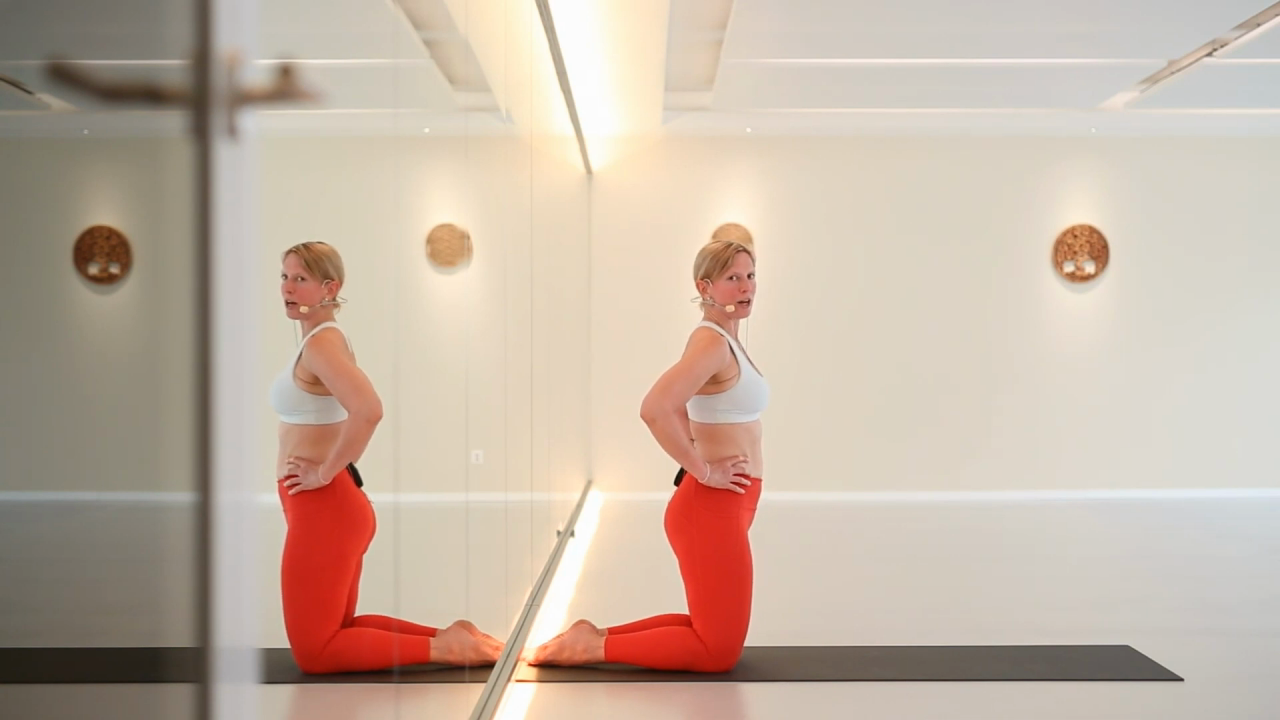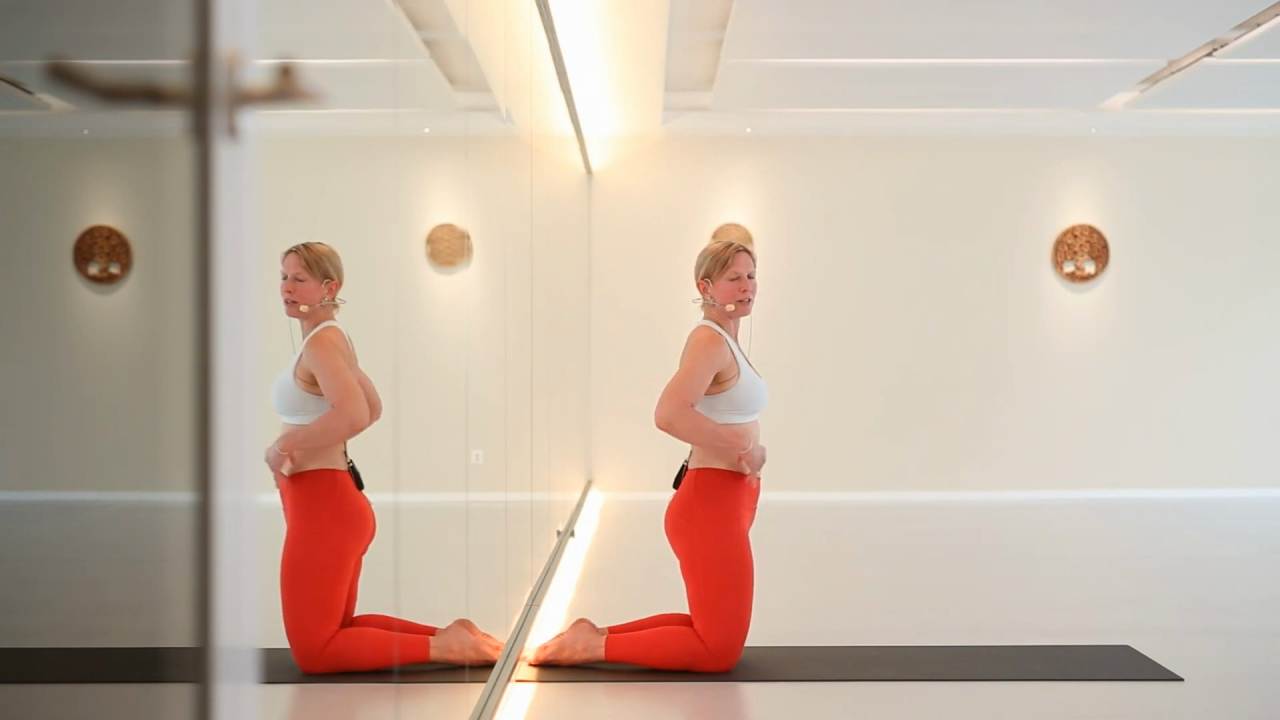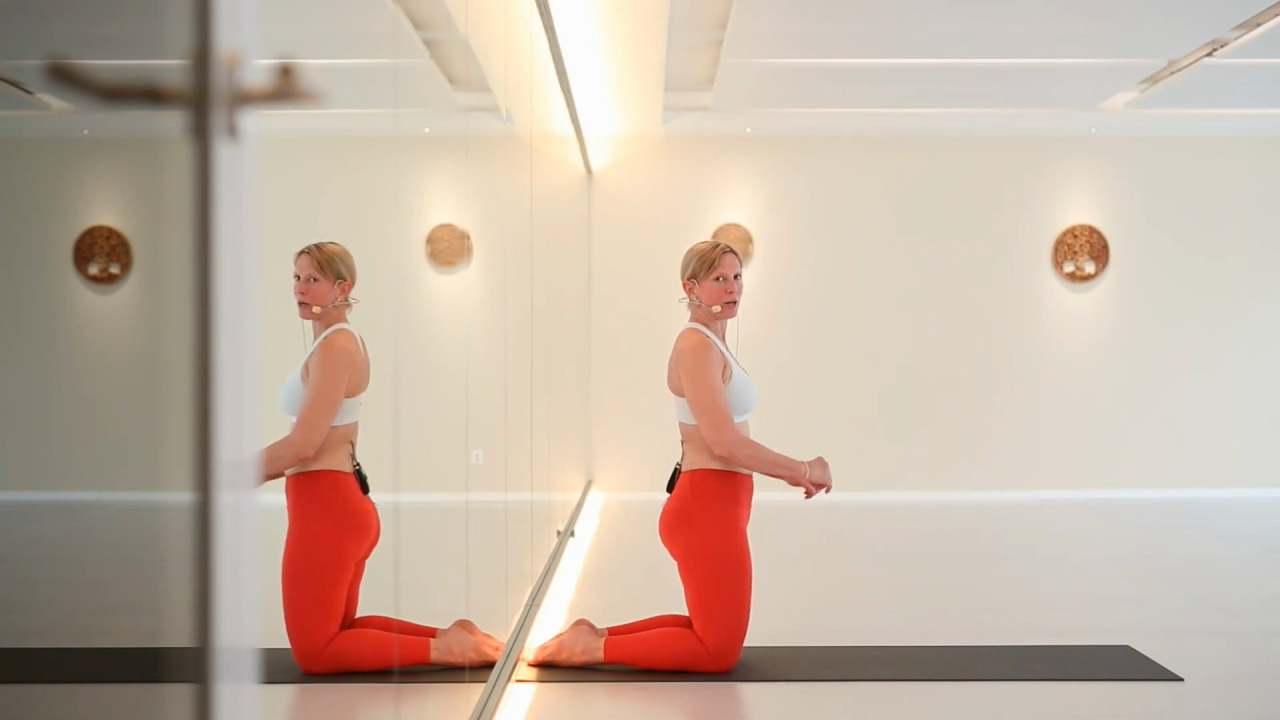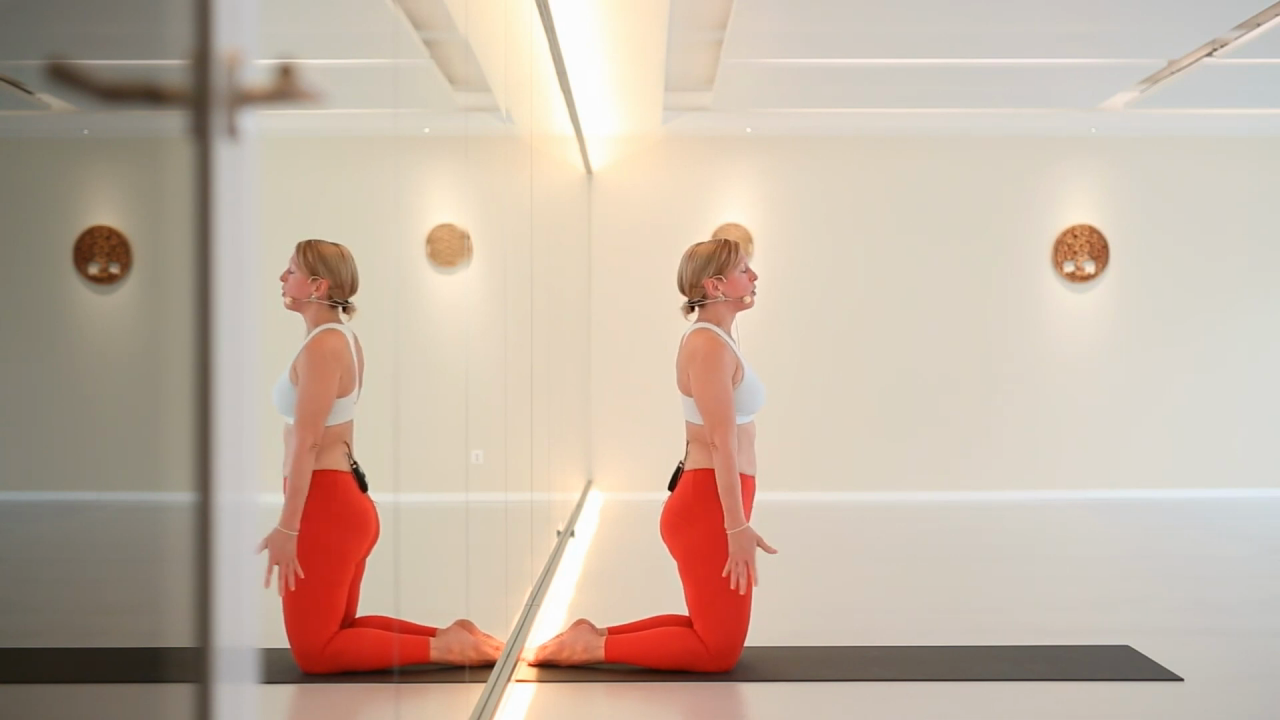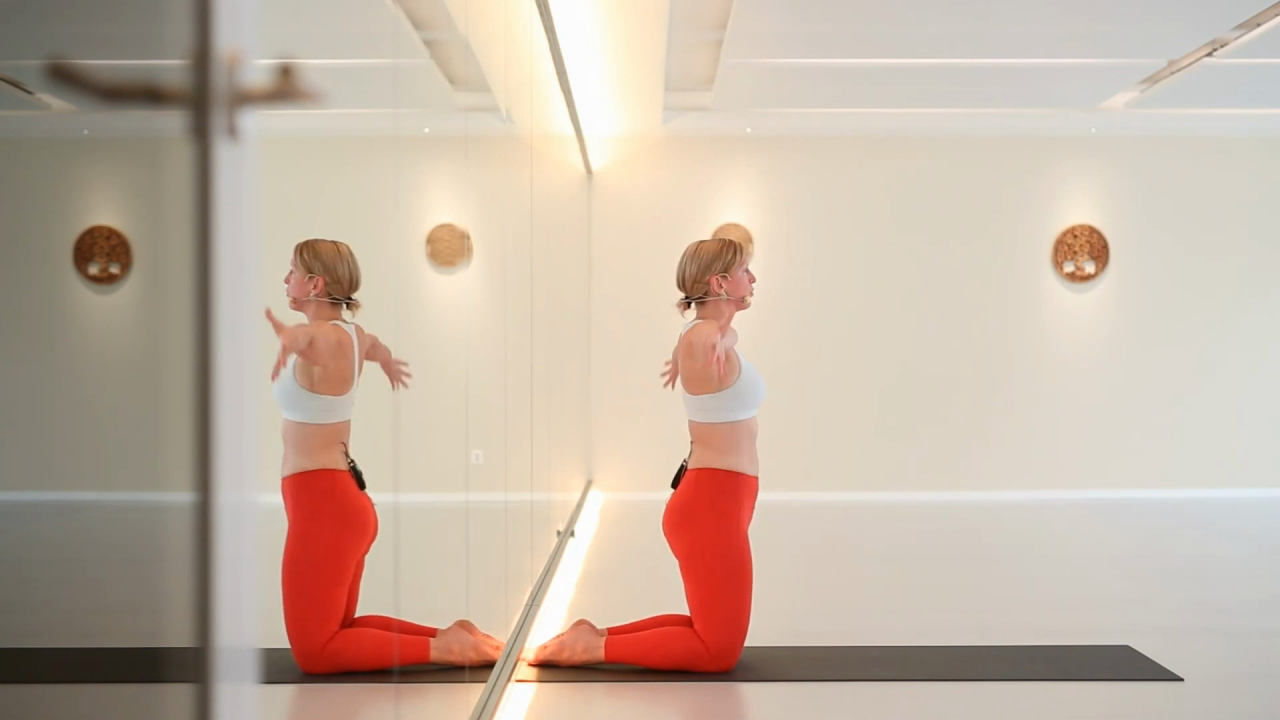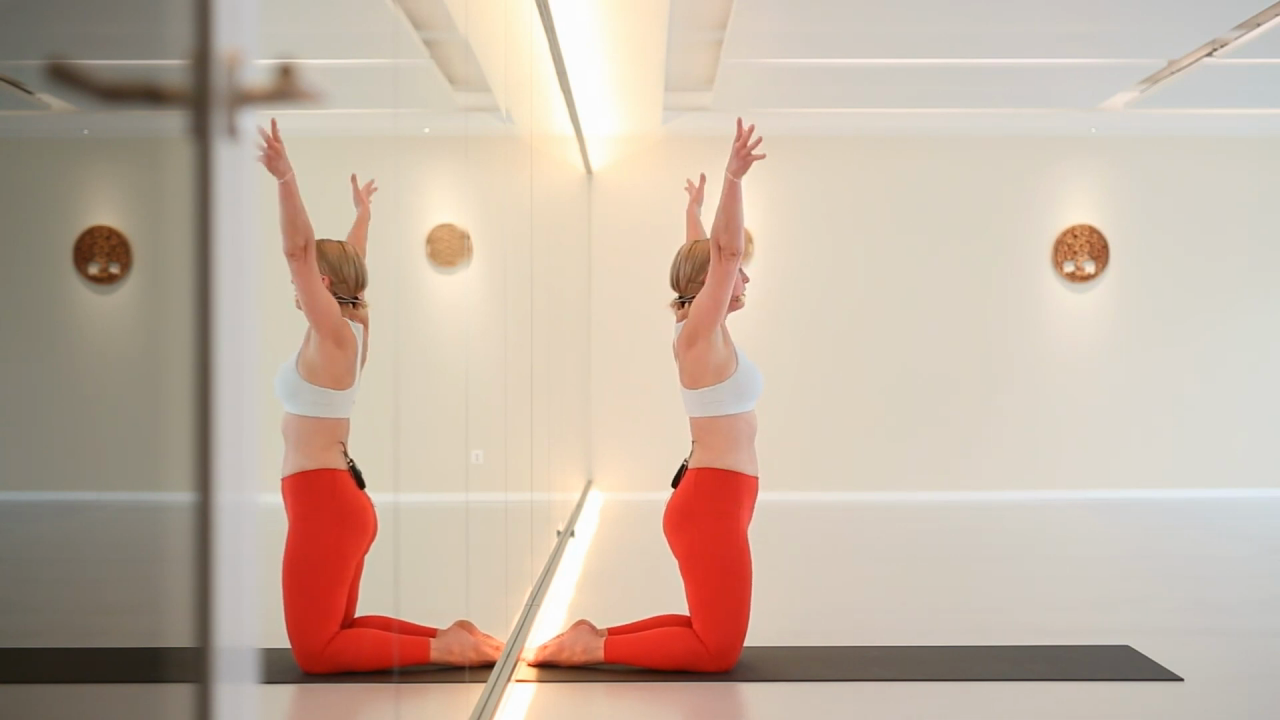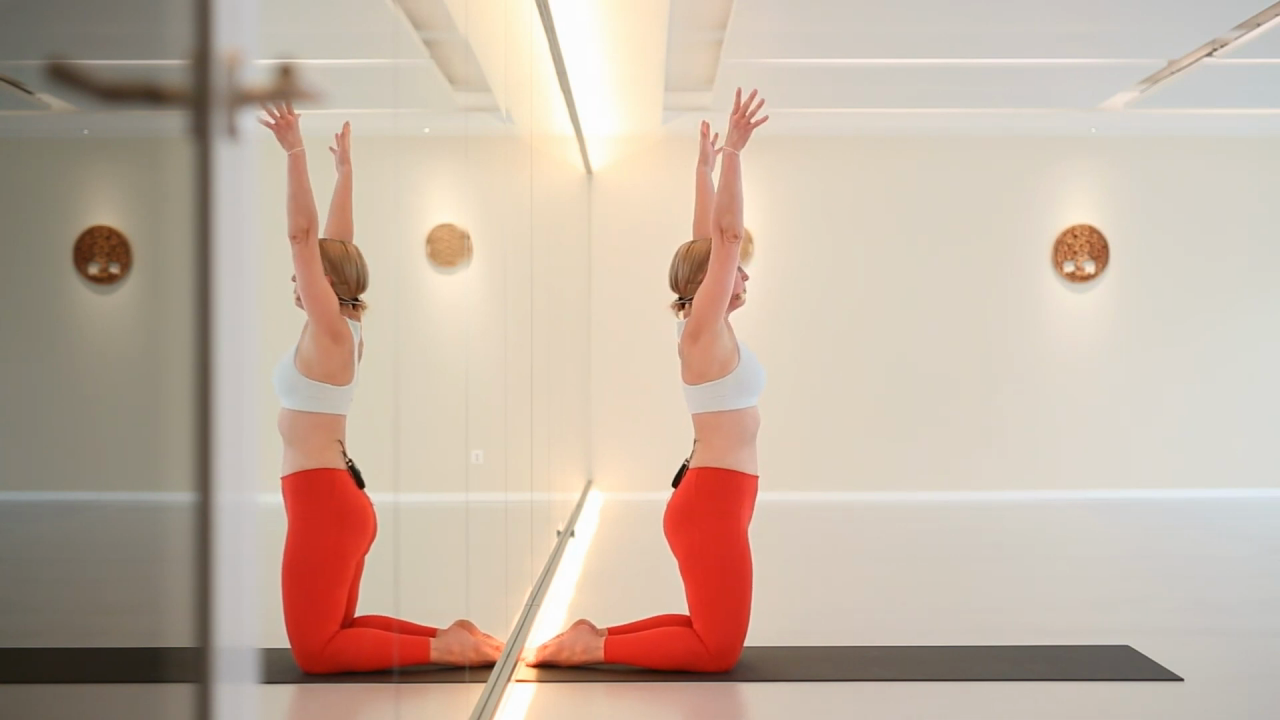
dt=0.5s
person 1, frame 1
left shoulder: (722, 341)
right shoulder: (712, 343)
left elbow: (679, 410)
right elbow: (654, 409)
right wrist: (703, 471)
left hip: (718, 508)
right hip: (713, 509)
left knee: (711, 631)
right knee: (718, 650)
left ankle: (597, 634)
right ankle: (593, 648)
person 1, frame 2
left shoulder: (721, 341)
right shoulder: (709, 342)
right elbow: (669, 414)
left wrist: (740, 449)
right wrist: (743, 444)
left hip: (720, 504)
right hip: (714, 507)
left knee: (711, 633)
right knee: (719, 651)
left ankle: (595, 634)
right ankle: (595, 646)
person 1, frame 3
left shoulder: (709, 344)
right shoulder: (697, 347)
right elbow: (726, 444)
left wrist: (792, 471)
right wrist: (801, 469)
left hip: (710, 507)
right hip: (707, 510)
left knee: (711, 634)
right knee: (718, 651)
left ankle: (597, 634)
right ankle: (593, 649)
person 1, frame 4
left shoulder: (709, 340)
right shoulder: (709, 346)
right elbow: (723, 442)
right wrist: (737, 525)
left hip: (703, 504)
right hip: (708, 510)
left knee: (713, 633)
right knee: (719, 650)
left ankle: (594, 636)
right ankle: (592, 648)
person 1, frame 5
left shoulder: (704, 334)
right shoulder: (703, 333)
right elbow: (712, 338)
left wrist: (679, 361)
right wrist: (717, 340)
left hip: (713, 505)
right hip: (713, 508)
left knee: (713, 634)
right knee: (718, 650)
left ankle: (595, 635)
right ankle: (594, 647)
person 1, frame 6
left shoulder: (701, 331)
right shoulder: (701, 332)
left elbow: (705, 257)
right elbow: (724, 249)
left wrist: (693, 210)
right wrist: (733, 180)
left hip: (712, 501)
right hip: (712, 505)
left knee: (711, 633)
right knee: (718, 649)
left ankle: (592, 635)
right ankle: (590, 648)
person 1, frame 7
left shoulder: (705, 330)
right shoulder: (705, 330)
left elbow: (708, 236)
right elbow: (727, 232)
left wrist: (706, 165)
right wrist: (732, 153)
left hip: (714, 501)
right hip: (713, 503)
left knee: (713, 633)
right knee: (717, 649)
left ankle: (595, 635)
right ankle: (589, 647)
person 2, frame 1
left shoulder: (320, 343)
right shoulder: (328, 340)
left elbow: (368, 410)
right elbow: (360, 409)
left wrist: (325, 472)
left hip: (321, 507)
right hip: (333, 505)
left knee: (315, 650)
right knee: (335, 628)
left ankle: (442, 649)
right ankle: (446, 636)
person 2, frame 2
left shoulder: (321, 343)
right shoulder: (329, 339)
left elbow: (351, 416)
right elbow: (371, 410)
left wrist: (285, 443)
left hip: (321, 504)
right hip: (334, 500)
left knee: (314, 651)
right knee: (333, 628)
left ankle: (441, 646)
right ankle: (447, 635)
person 2, frame 3
left shoulder: (333, 347)
right shoulder: (345, 342)
left elbow: (303, 444)
right wrist: (260, 469)
left hip: (326, 508)
right hip: (344, 504)
left knee: (315, 651)
right knee: (336, 629)
left ankle: (442, 650)
right ankle: (446, 635)
person 2, frame 4
left shoulder: (320, 348)
right shoulder: (343, 339)
left elbow: (305, 442)
left wrist: (288, 526)
left hip: (325, 507)
right hip: (347, 501)
left knee: (315, 650)
right knee: (336, 630)
left ankle: (442, 649)
right ankle: (448, 636)
person 2, frame 5
left shoulder: (327, 336)
right shoulder: (348, 333)
left elbow: (305, 339)
right elbow: (373, 346)
left wrist: (290, 338)
right wrist: (387, 360)
left hip: (322, 506)
right hip: (340, 502)
left knee: (315, 650)
right knee: (334, 630)
left ankle: (440, 647)
right ankle: (447, 636)
person 2, frame 6
left shoulder: (332, 333)
right shoulder: (353, 328)
left elbow: (299, 249)
right elbow: (351, 262)
left wrist: (286, 179)
right wrist: (362, 211)
left hip: (323, 504)
right hip: (339, 500)
left knee: (316, 650)
right knee: (335, 630)
left ankle: (443, 649)
right ankle: (451, 636)
person 2, frame 7
left shoulder: (329, 329)
right shoulder: (345, 328)
left elbow: (302, 233)
right elbow: (336, 241)
left wrist: (295, 151)
right wrist: (343, 167)
left hip: (322, 505)
right hip: (338, 501)
left knee: (315, 650)
right knee: (333, 630)
left ankle: (445, 648)
right ankle: (448, 636)
